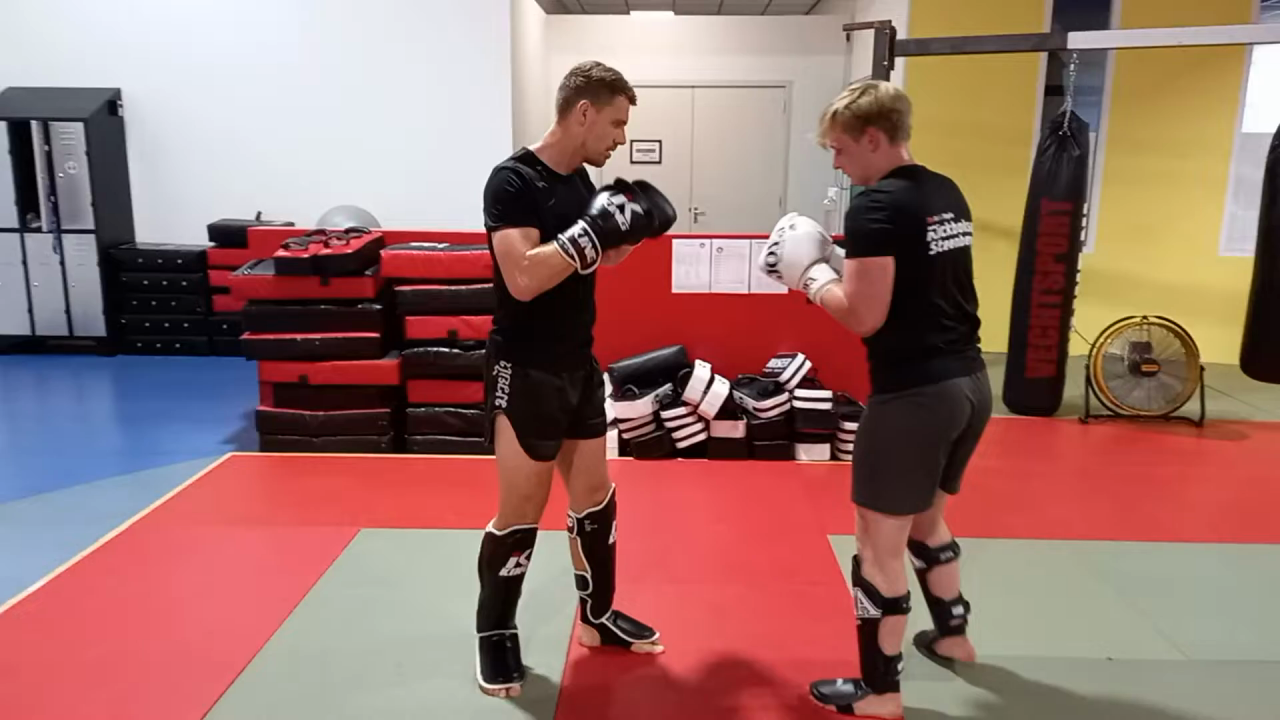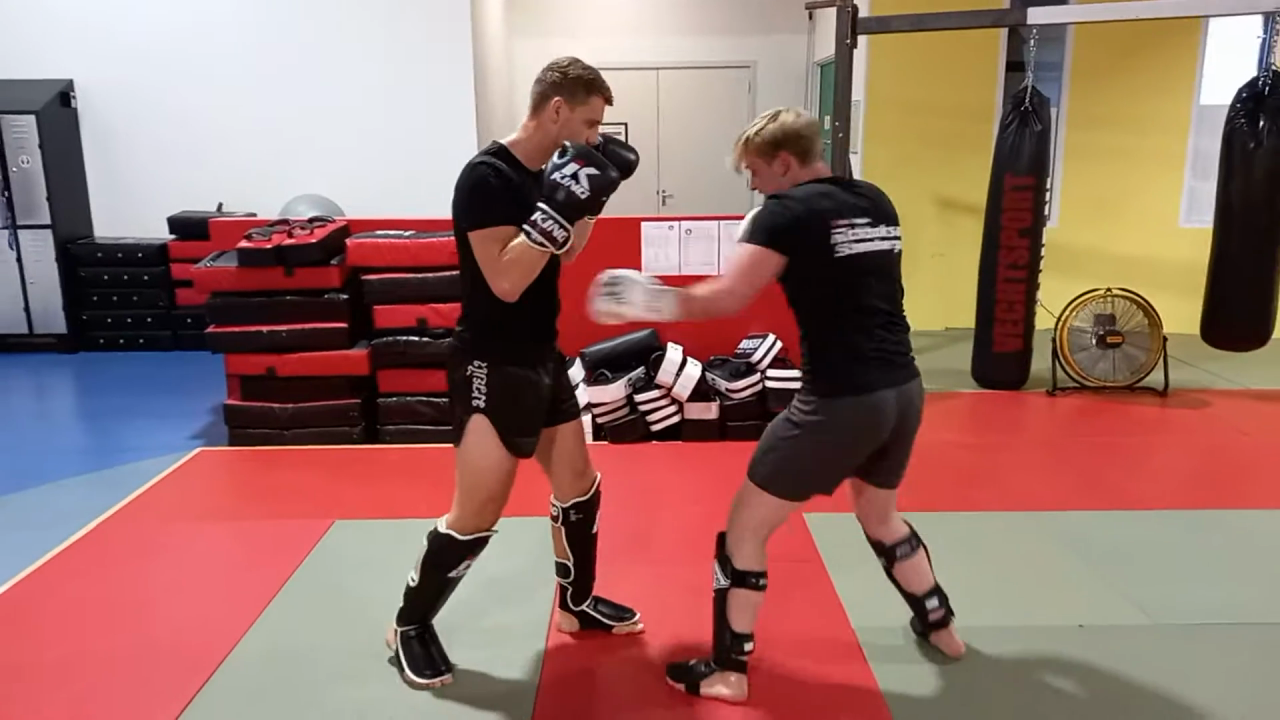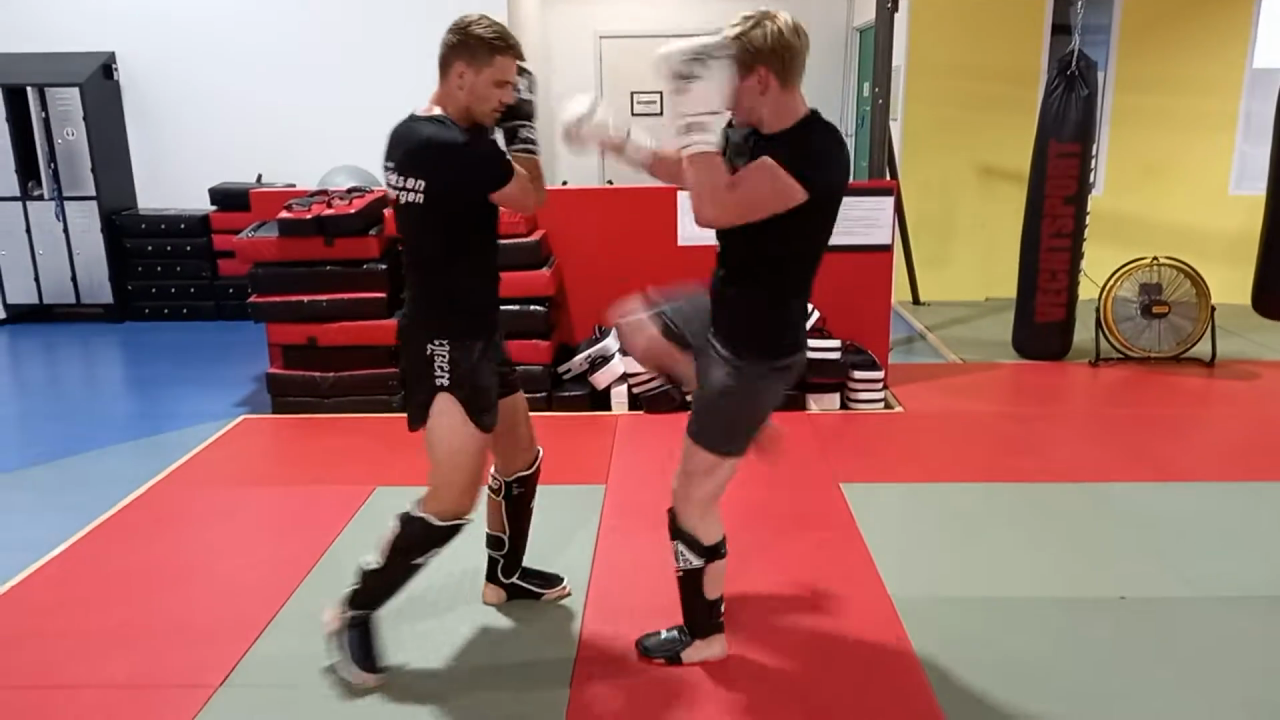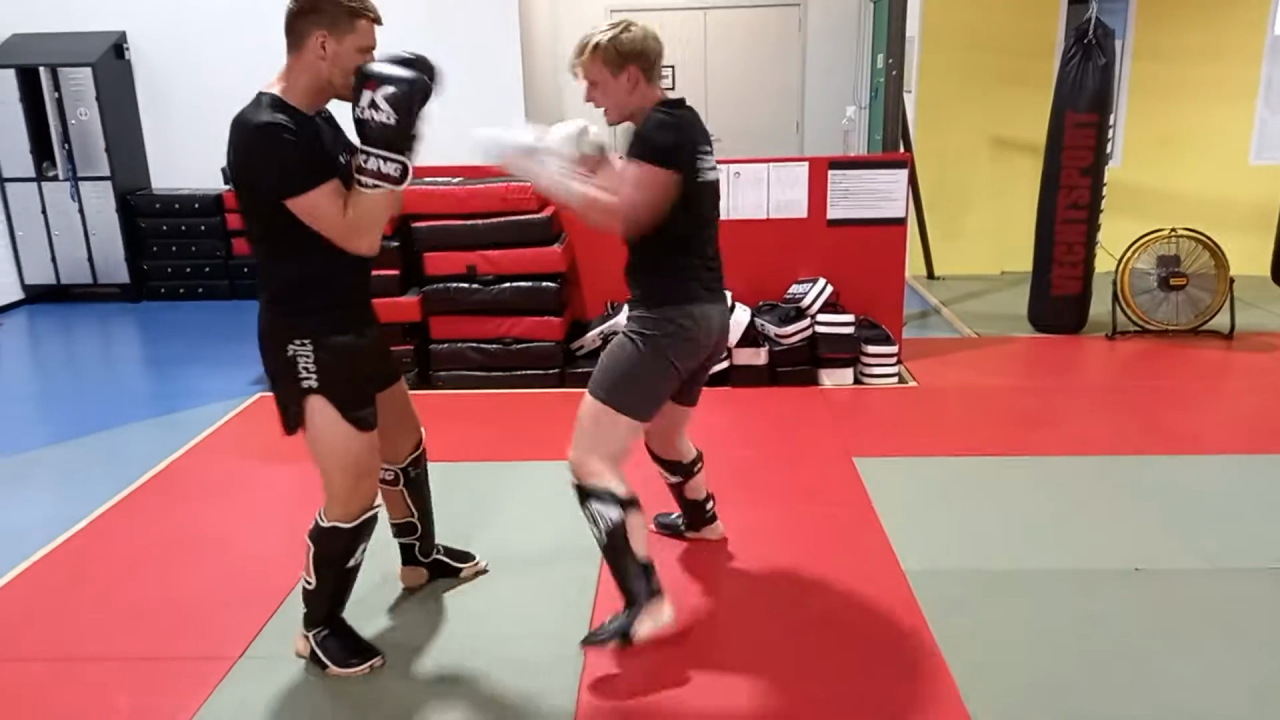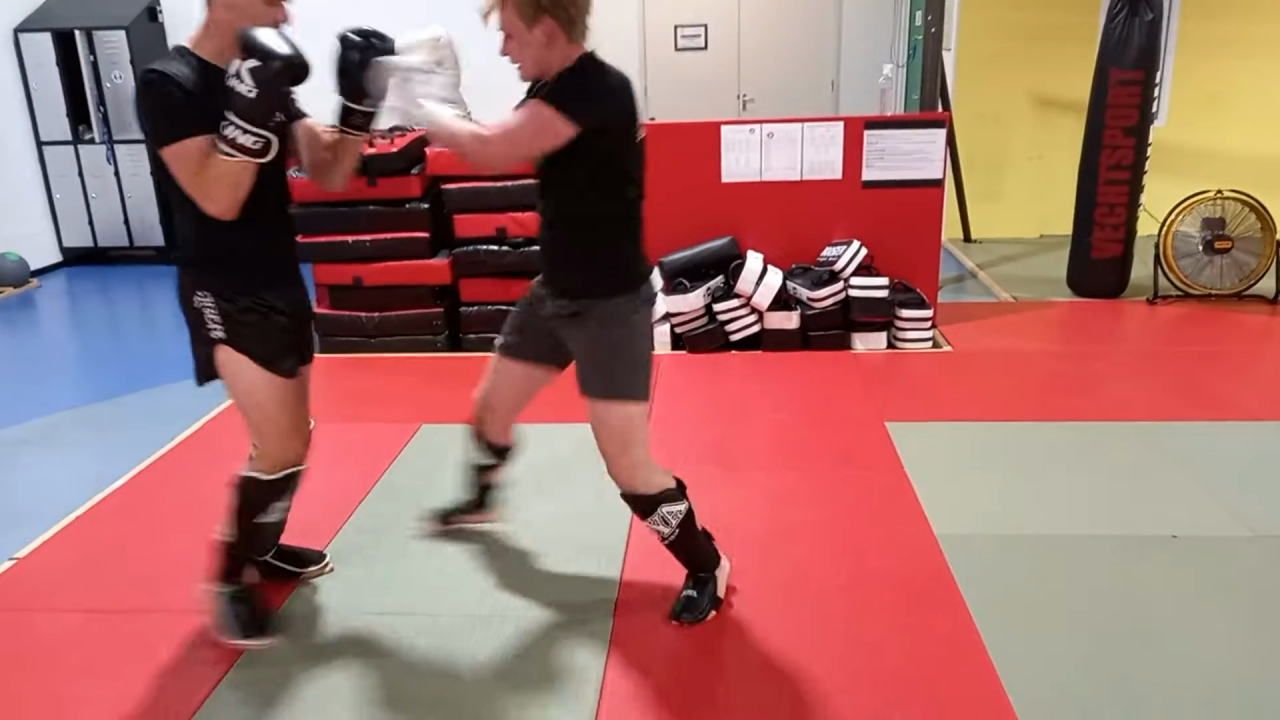
dt=0.7s
person 1, frame 1
left shoulder: (582, 181)
right shoulder: (512, 180)
left elbow: (600, 259)
right elbow: (523, 279)
left wrist: (634, 227)
right wrist: (596, 224)
left hip: (577, 364)
right hip: (524, 370)
left knee: (595, 497)
right knee: (520, 513)
left ankle: (597, 616)
right ankle: (494, 632)
person 1, frame 2
left shoulder: (540, 170)
right shoulder: (487, 176)
left elbow: (561, 252)
right elbow: (506, 281)
left wrist: (588, 198)
right wrist: (559, 204)
left hip: (540, 359)
right hip: (491, 368)
left knee: (579, 485)
right knee: (475, 516)
left ankle: (576, 602)
right ankle: (411, 625)
person 1, frame 3
left shoulder: (413, 135)
right shoulder: (458, 150)
right elbow: (532, 198)
left wrist: (502, 124)
right wrist: (521, 126)
left hip: (468, 331)
right hip: (444, 343)
left knee: (520, 459)
right knee: (451, 502)
left ankle: (505, 576)
right ankle: (353, 610)
person 1, frame 4
left shoulder: (310, 119)
right shoulder: (268, 132)
left elbow: (356, 199)
right elbow: (360, 236)
left wrist: (391, 117)
right wrist: (388, 137)
left hip: (348, 322)
right hip: (310, 338)
left knee: (403, 444)
right knee: (352, 498)
left ankle: (421, 555)
right ankle: (319, 625)
person 1, frame 5
left shoulder: (263, 70)
right shoulder: (168, 84)
left elbow: (331, 173)
right elbow: (217, 198)
left wrist: (359, 99)
right wrist: (250, 101)
left hip: (279, 279)
right hip: (224, 295)
left knee: (287, 433)
right knee: (281, 451)
left ankle: (260, 549)
right ankle: (232, 582)
person 2, frame 1
left shoulder: (875, 206)
right shoulder: (947, 194)
left elbow: (864, 317)
left wrist: (809, 272)
right wrist: (833, 260)
left hip: (913, 395)
right hip: (969, 384)
left knee: (880, 544)
right knee: (927, 517)
right ankle: (951, 632)
person 2, frame 2
left shoulder: (788, 212)
right shoulder: (875, 204)
left elbow: (728, 297)
left wrist: (647, 299)
left hip: (838, 401)
right hip: (903, 392)
left knee: (746, 528)
right knee: (877, 513)
left ankle: (727, 669)
right ankle: (938, 625)
person 2, frame 3
left shoulder: (816, 152)
right shoulder: (751, 129)
left elbow: (717, 208)
right elbow: (673, 166)
left wrist: (696, 112)
right wrist: (614, 136)
left hip: (758, 350)
right hip: (728, 310)
left knee: (693, 497)
right knee: (636, 326)
left ankle: (702, 633)
right ankle: (750, 424)
person 2, frame 4
left shoulder: (662, 131)
right shoulder: (670, 125)
left elbow: (612, 214)
right elbow: (605, 192)
left wrist: (537, 168)
right wrist: (574, 165)
left hip: (670, 319)
right hip: (702, 315)
left knee: (592, 458)
right knee: (664, 432)
left ankle: (644, 601)
right ankle: (701, 516)
person 2, frame 5
left shoulder: (593, 86)
right shoulder: (558, 88)
left elbow: (488, 151)
right elbow: (499, 159)
left wrist: (426, 111)
right wrist: (448, 113)
left hip: (612, 303)
right hip: (558, 292)
left knee: (628, 466)
right knee: (491, 405)
left ankle: (705, 568)
right ankle: (480, 498)
